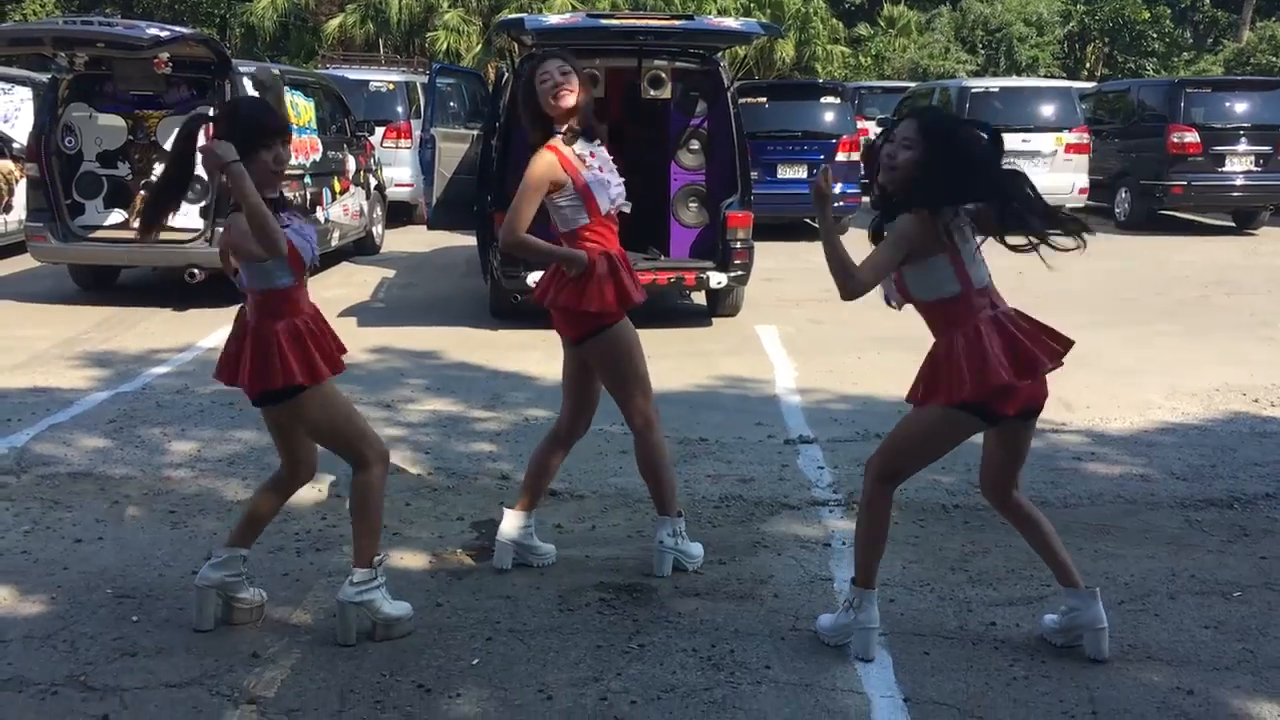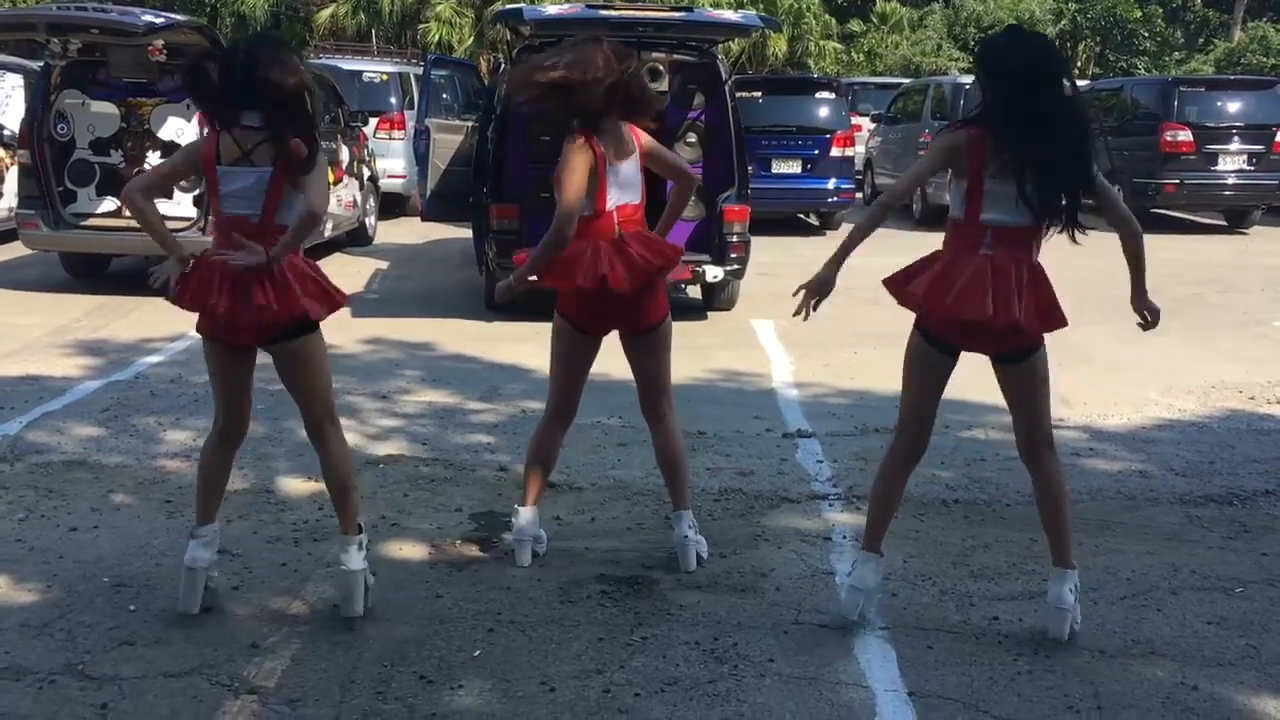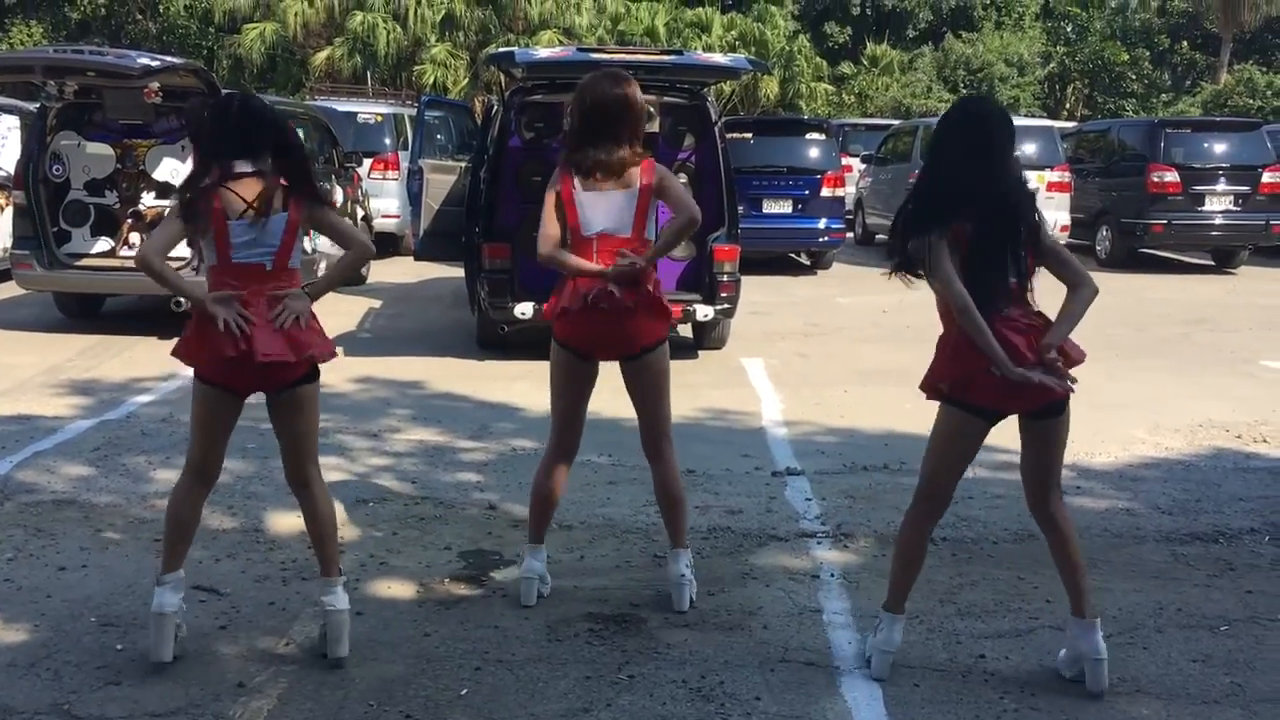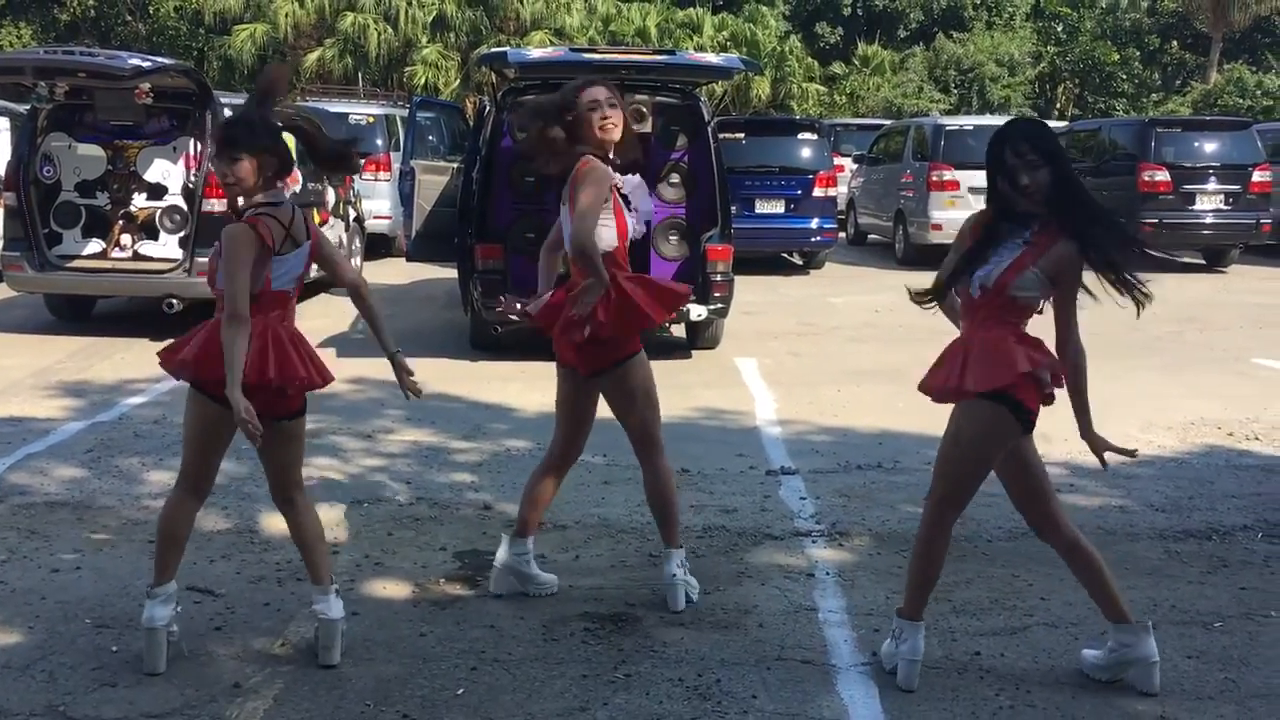
dt=1s
person 1, frame 1
left shoulder: (914, 218)
right shoulder: (947, 206)
left elbow: (852, 285)
left wrist: (824, 213)
left hip: (977, 369)
right hip: (1014, 363)
left knee: (880, 475)
right knee: (1003, 493)
left ankle: (859, 613)
right ankle: (1082, 607)
person 1, frame 2
left shoulder: (966, 138)
right shoulder: (1062, 148)
left elbow: (894, 196)
right elbow: (1126, 222)
left wrist: (833, 266)
right wrist: (1139, 292)
left hip: (952, 295)
right hip: (1018, 302)
left knee: (908, 440)
right knee: (1039, 449)
left ankle: (866, 567)
right ankle: (1063, 583)
person 1, frame 3
left shoulder: (935, 219)
right shoulder: (1021, 214)
left elbow: (954, 294)
right elbow: (1084, 283)
left wrist: (1003, 366)
right wrist: (1051, 346)
left hip: (976, 371)
right hip: (1039, 366)
left knee: (929, 503)
right knee: (1047, 504)
left ankle: (889, 628)
right ankle: (1086, 635)
person 1, frame 4
left shoulder: (1061, 245)
right shoulder: (983, 227)
left elbow: (1068, 341)
right elbow: (946, 293)
left wrist: (1086, 427)
left hip: (1003, 381)
right hip: (982, 377)
left knee: (939, 513)
right knee: (1050, 522)
left ankle: (907, 639)
right ankle: (1130, 639)
person 2, frame 1
left shoulder: (265, 195)
right shoulder: (242, 223)
left elbow: (274, 157)
right elbow: (276, 246)
right wrist: (236, 172)
left hip: (287, 345)
right hip: (278, 352)
left knee: (297, 468)
right knee: (370, 455)
left ankle: (224, 571)
right ankle: (363, 587)
person 2, frame 2
left shoulder: (208, 148)
right shoulder: (297, 148)
left elbow: (138, 194)
right elbow: (315, 210)
left wrist: (176, 254)
right wrist: (271, 256)
left hip: (223, 290)
right hip: (281, 292)
left knee: (228, 426)
right knee: (325, 427)
left ankle: (202, 547)
right ankle: (352, 551)
person 2, frame 3
left shoulder: (201, 199)
right shoulder: (296, 198)
left elbow: (149, 257)
right elbow: (363, 248)
left wrist: (203, 300)
right wrist: (307, 294)
left hip: (224, 341)
right hip: (289, 341)
left knee: (198, 475)
right knee: (304, 478)
left ankle: (168, 591)
right ankle: (334, 595)
person 2, frame 4
left shoulder: (242, 232)
right shoulder: (302, 223)
left elbow: (235, 318)
right elbow: (357, 288)
left wrist: (233, 390)
right wrist: (391, 354)
left hip: (227, 367)
right hip: (284, 362)
left knee: (191, 487)
right knee: (289, 492)
left ankle: (159, 604)
right ankle: (326, 602)
person 3, frame 1
left shoulder: (590, 146)
right shoulder: (550, 157)
right elbow: (510, 237)
right wrist: (570, 259)
left hip: (593, 292)
right hip: (589, 293)
left knee: (572, 421)
right knee: (644, 416)
left ankle: (516, 530)
right ankle: (671, 536)
person 3, frame 2
left shoulder: (579, 143)
right shoulder: (632, 133)
left elbow: (565, 223)
right elbow: (687, 178)
left wrist: (520, 277)
left hip: (585, 283)
right hip: (644, 278)
left knee: (559, 413)
right knee: (660, 413)
left ankle: (527, 523)
right ankle: (685, 528)
person 3, frame 3
left shoulder: (565, 176)
right shoulder: (650, 172)
left elbow: (547, 250)
right elbow: (691, 216)
left wrist: (599, 270)
right wrist: (644, 262)
left hip: (577, 316)
right hip: (638, 313)
left knee: (561, 446)
right knee: (659, 447)
left ankle: (533, 561)
right ankle: (680, 565)
person 3, frame 4
left shoulder: (598, 173)
right shoulder: (592, 171)
left elbow: (555, 248)
right elbow: (582, 231)
left wrist: (545, 298)
right wrist: (598, 284)
left hip: (576, 320)
right hip: (607, 320)
left knee: (562, 450)
right knee: (651, 450)
left ankle: (515, 557)
right ankle: (675, 568)
